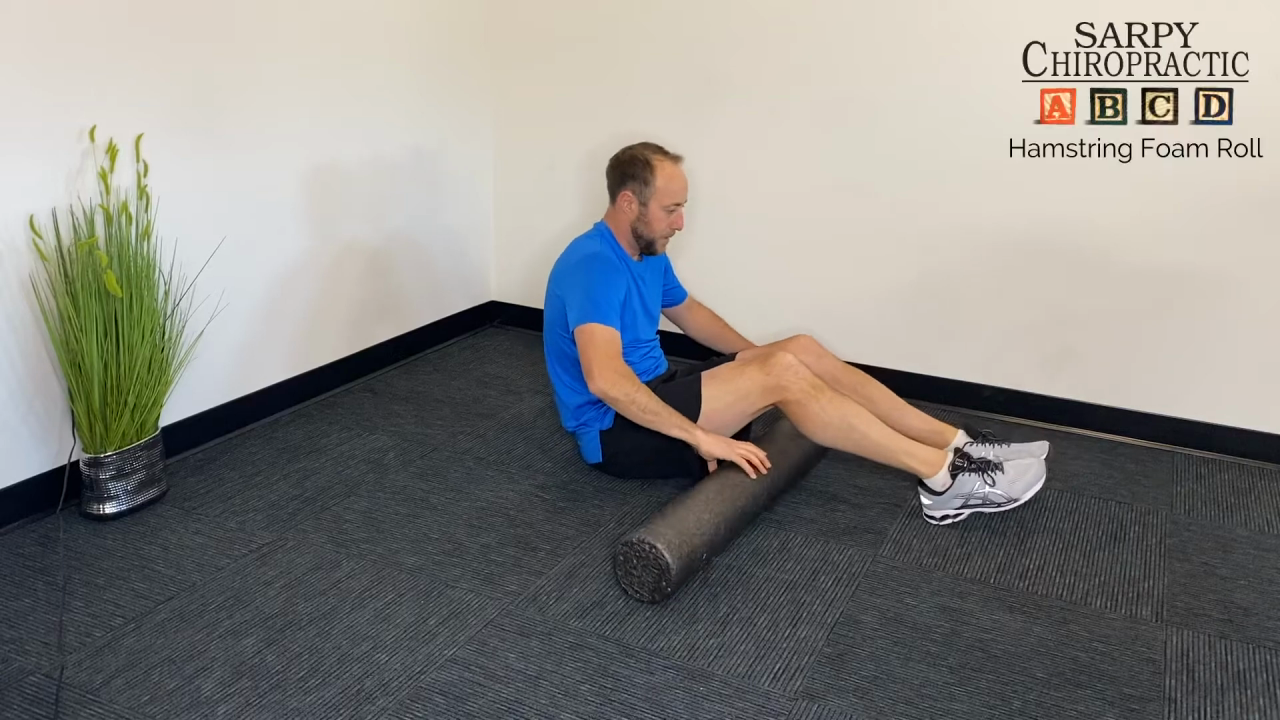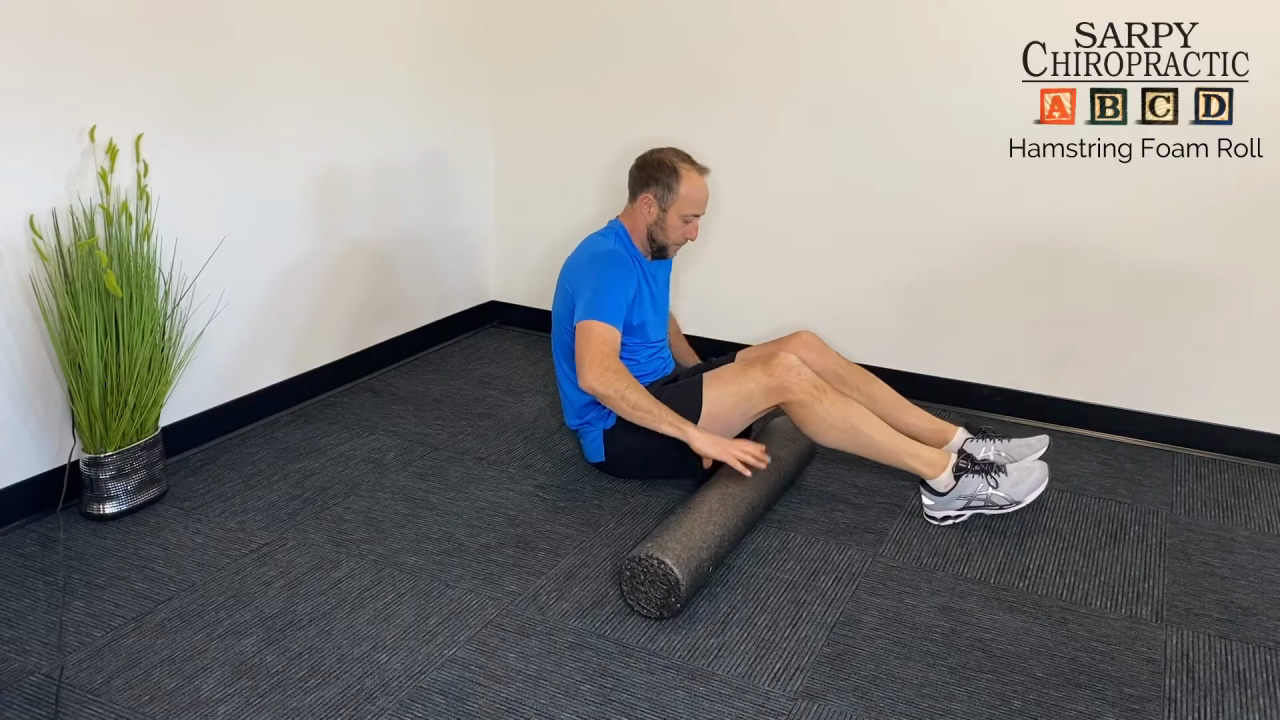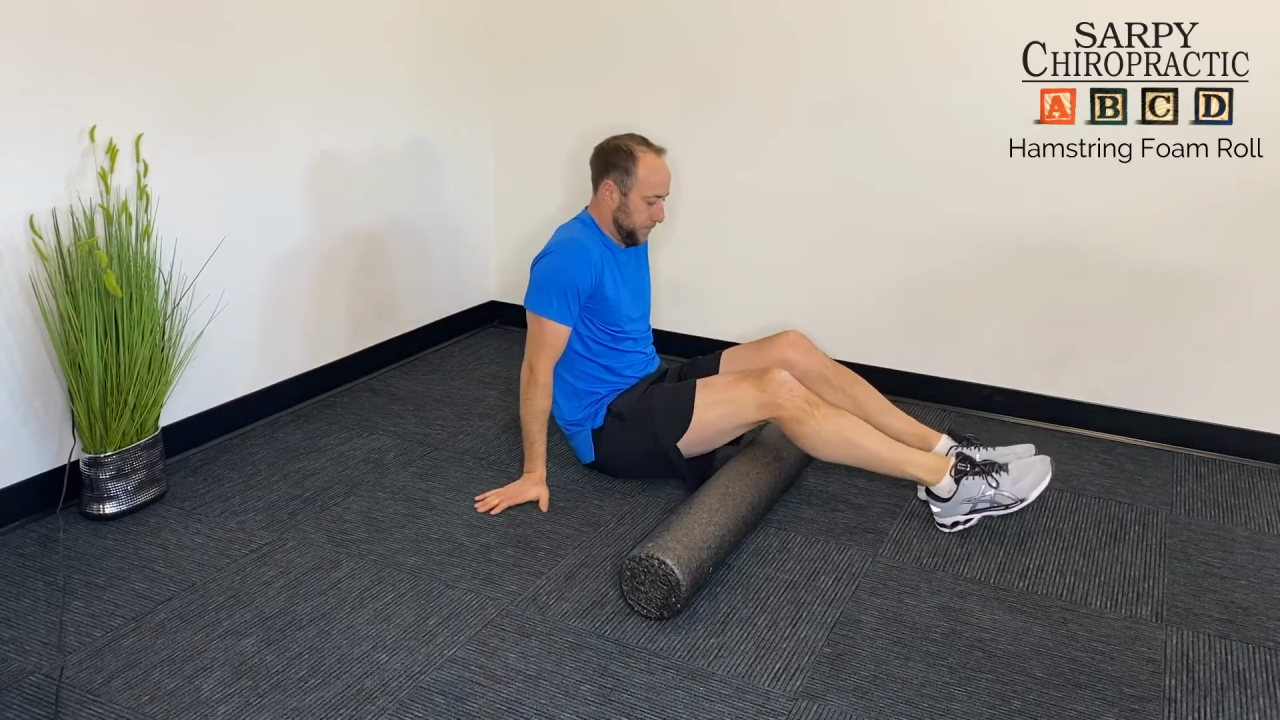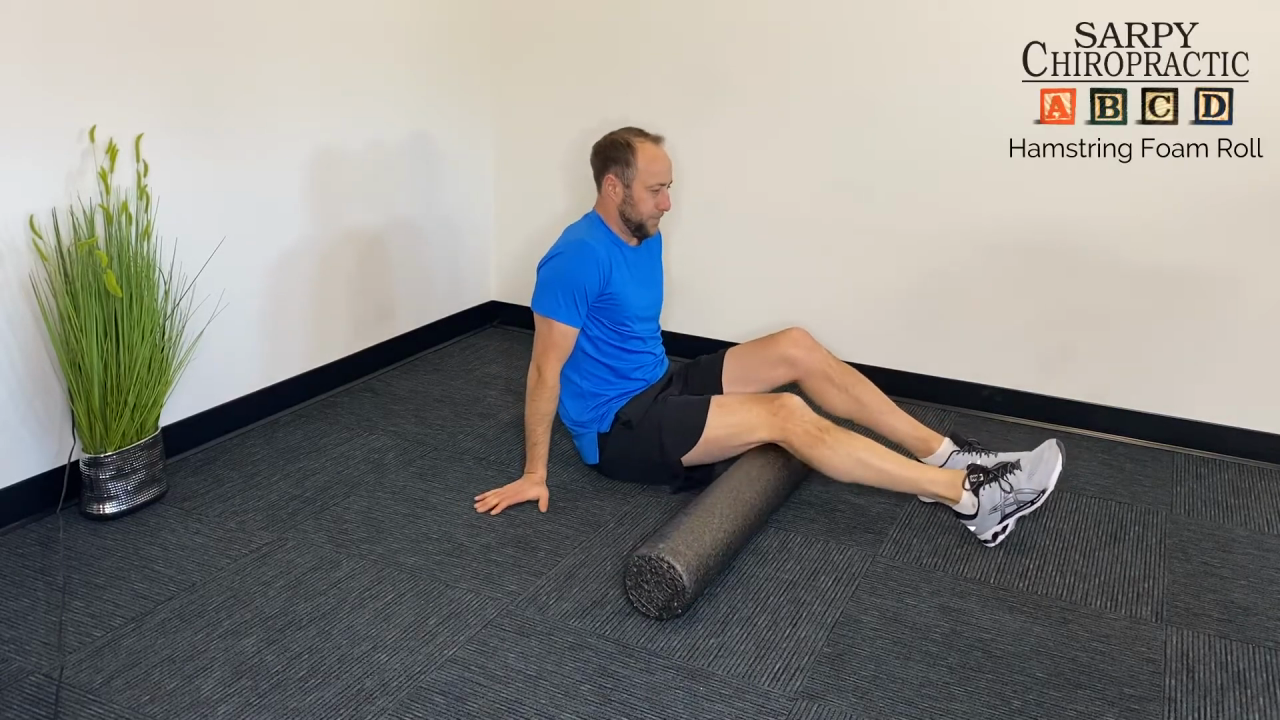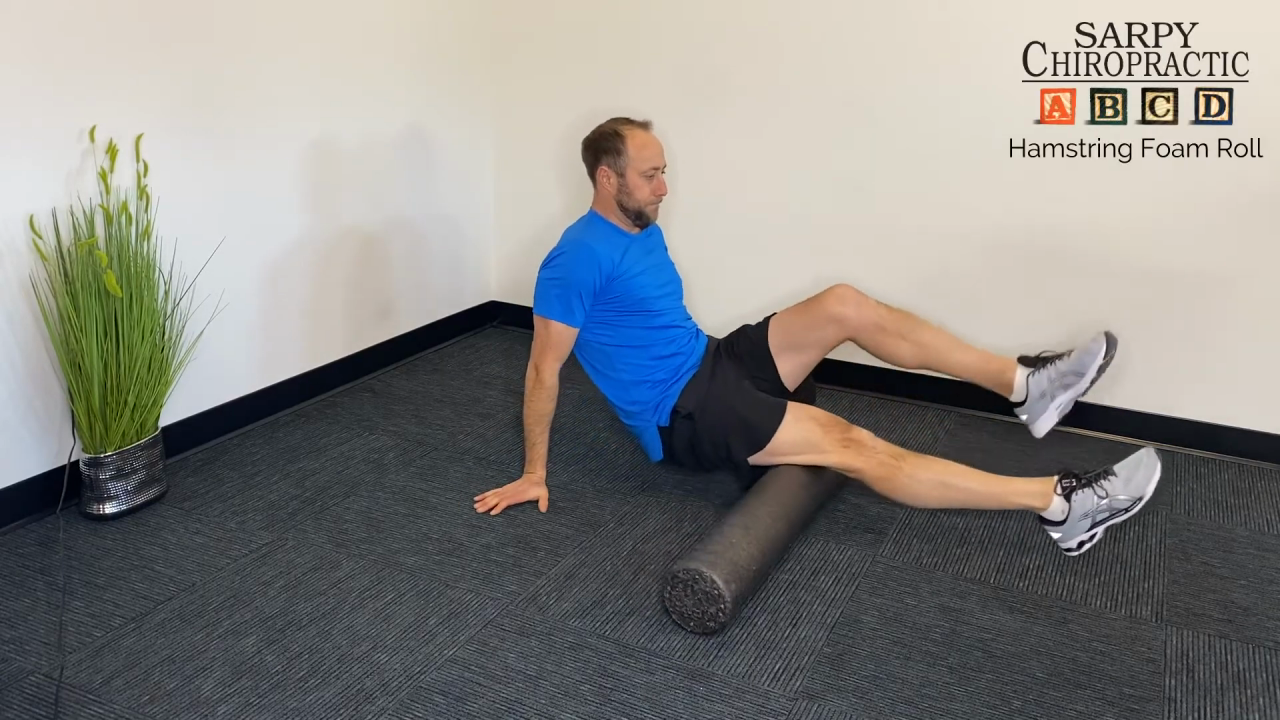
dt=1s
person 1, frame 1
left shoulder: (648, 255)
right shoulder: (591, 266)
left elbow: (688, 312)
right elbow: (605, 380)
left wrist: (760, 356)
right wrist: (703, 438)
left hip: (654, 393)
right hip: (617, 432)
left knee: (799, 351)
right knee: (780, 372)
left ankle: (959, 447)
right ankle: (944, 477)
person 1, frame 2
left shoulder: (650, 249)
right shoulder: (606, 262)
right elbow: (597, 375)
left wrist: (702, 377)
right wrist: (697, 436)
left hip: (658, 395)
right hip: (622, 433)
left knee: (802, 347)
right knee: (783, 373)
left ankle: (958, 445)
right ankle: (947, 478)
person 1, frame 3
left shoulder: (628, 238)
right shoulder: (569, 257)
right elbow: (538, 368)
right wrist: (534, 473)
left hip: (647, 389)
right hip: (612, 427)
left knee: (791, 350)
right knee: (774, 391)
left ankle: (943, 453)
right ankle: (950, 485)
person 1, frame 4
left shoulder: (645, 237)
right shoulder: (579, 257)
right elbow: (545, 369)
right wrist: (534, 474)
left hip: (659, 386)
right hip: (617, 427)
left knee: (796, 348)
right knee: (783, 414)
left ankle: (943, 456)
right ankle: (970, 496)
person 1, frame 5
left shoulder: (643, 231)
right shoulder: (578, 258)
right elbow: (543, 369)
right wrist: (534, 475)
left hip: (715, 364)
right hip: (683, 415)
left knee: (844, 305)
right knee: (850, 446)
left ankle: (1025, 385)
right ankle: (1060, 504)
